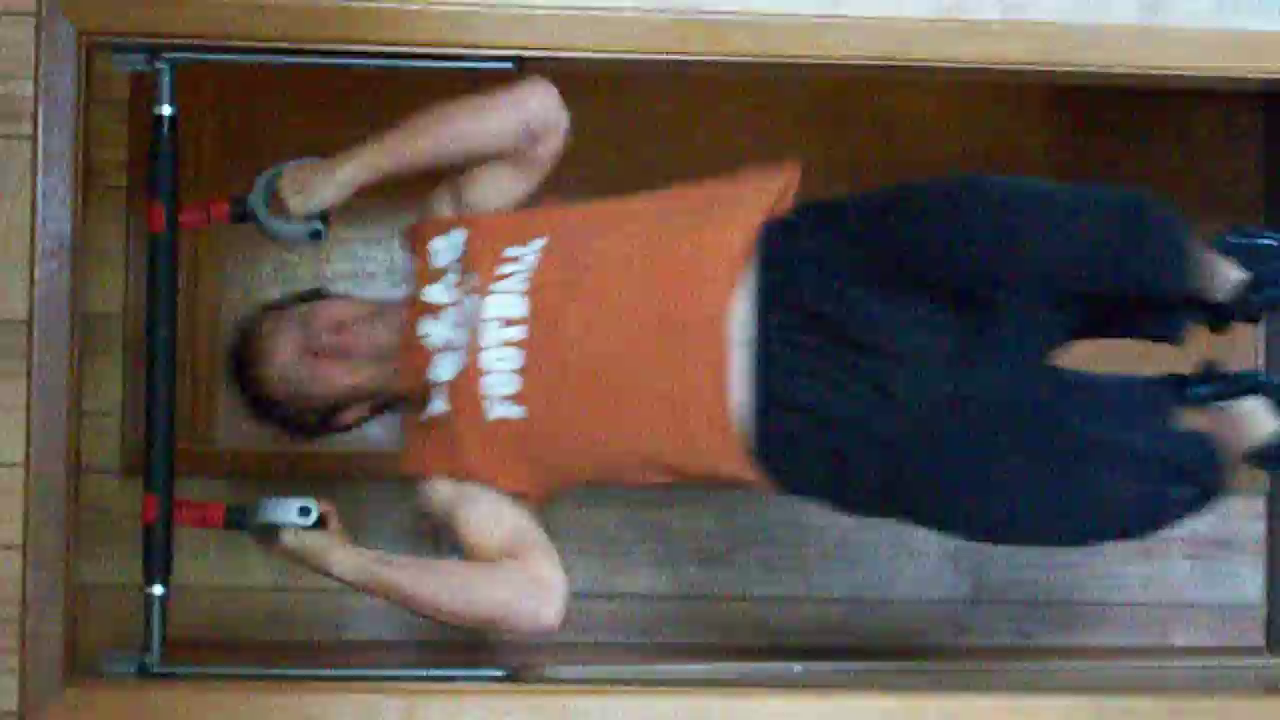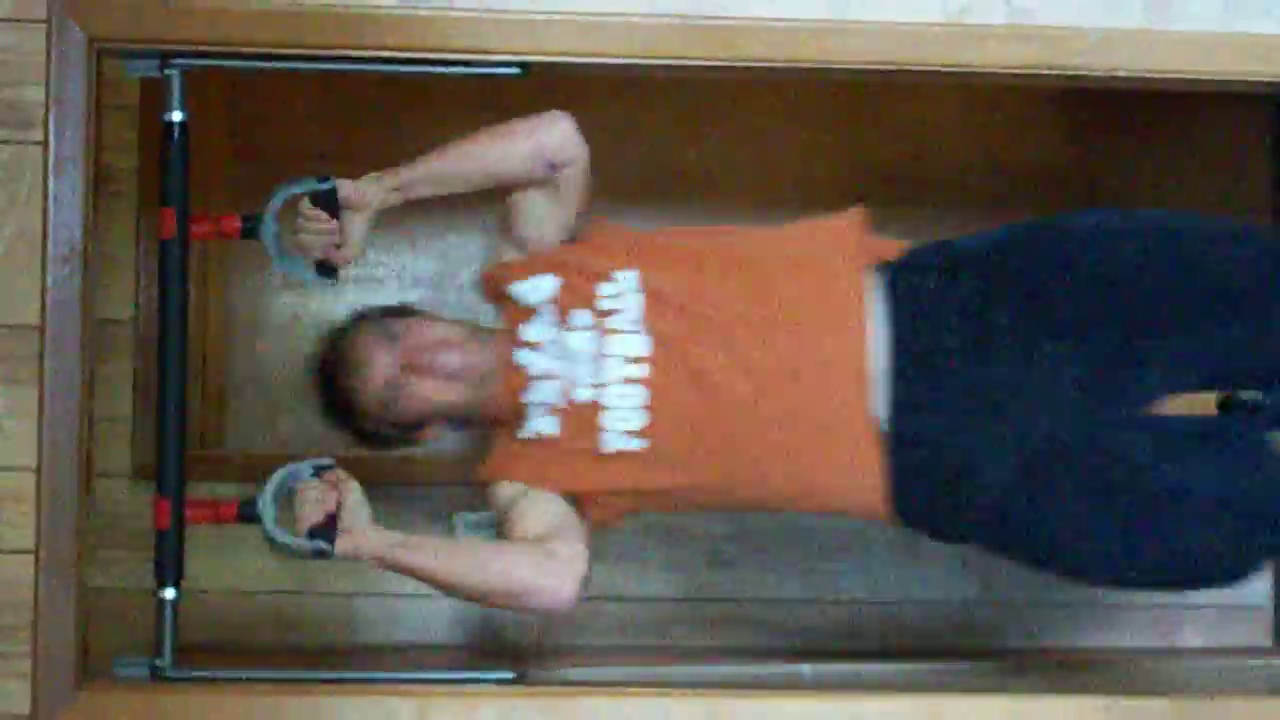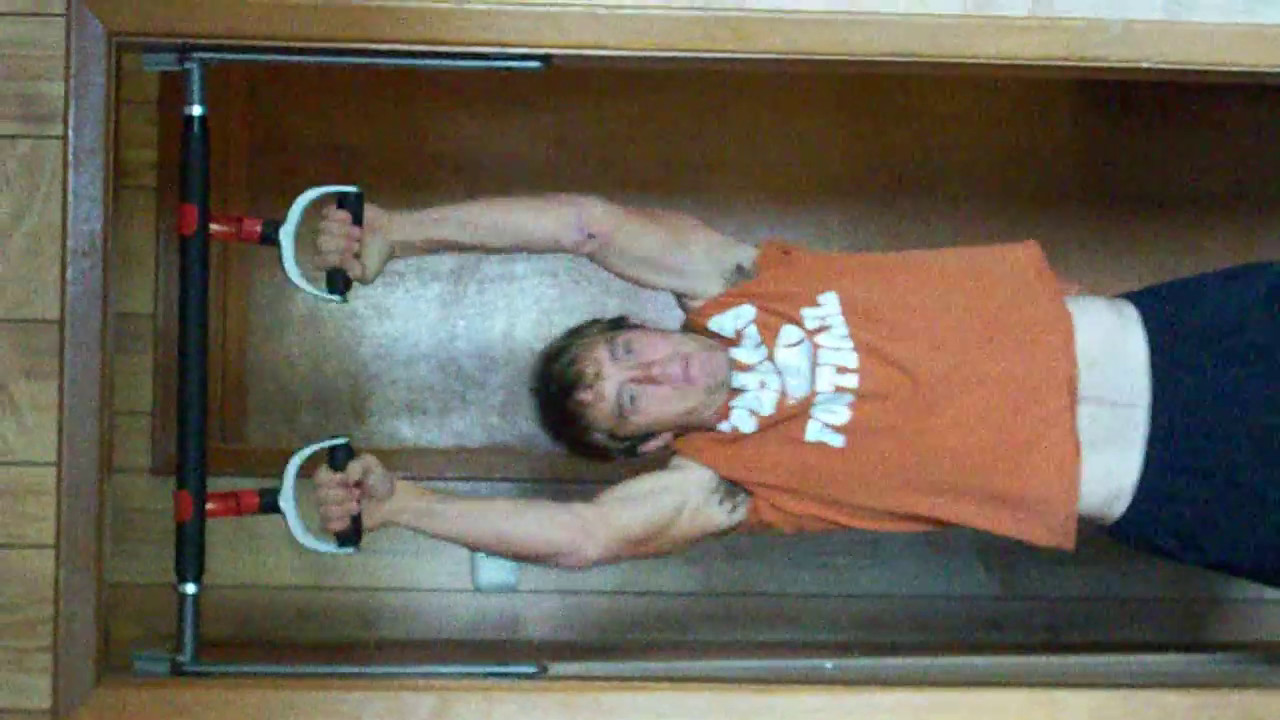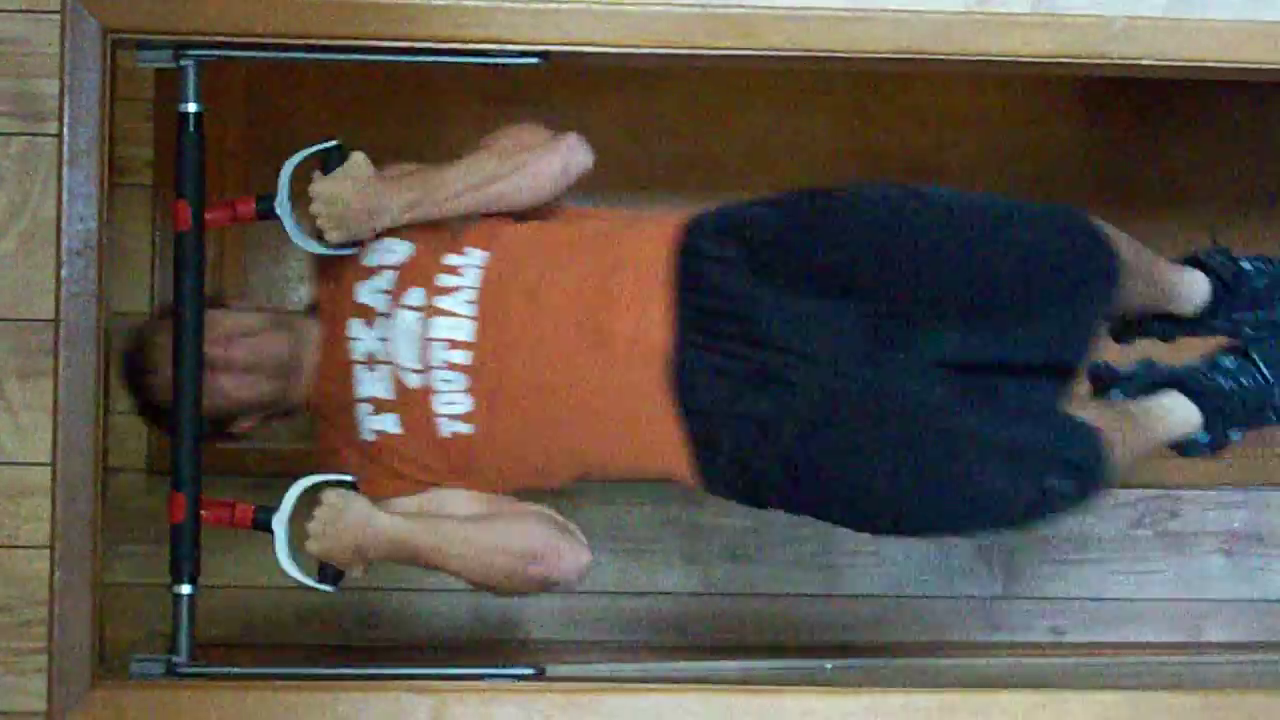
dt=0.7s
person 1, frame 1
left shoulder: (444, 232)
right shoulder: (450, 462)
left elbow: (534, 107)
right elbow: (532, 603)
left wrist: (346, 172)
right wrist: (351, 564)
left hip: (793, 260)
right hip: (803, 416)
left knee: (1052, 235)
person 1, frame 2
left shoulder: (532, 273)
right shoulder: (529, 470)
left elbow: (556, 137)
right elbow: (553, 579)
right wrist: (373, 542)
left hip: (906, 300)
right hip: (924, 457)
person 1, frame 3
left shoulder: (731, 288)
right shoulder: (733, 469)
left elbow: (590, 219)
right elbow: (588, 533)
left wrist: (402, 225)
right wrist: (398, 504)
left hip: (1145, 328)
right hip: (1150, 481)
person 1, frame 4
left shoulder: (364, 243)
right shoulder: (378, 466)
left elbow: (558, 154)
right elbow: (557, 554)
left wrist: (387, 202)
right wrist: (377, 536)
left hip: (716, 263)
right hip: (733, 420)
left knee: (1047, 258)
right knee: (1023, 465)
right ankle: (1183, 412)
